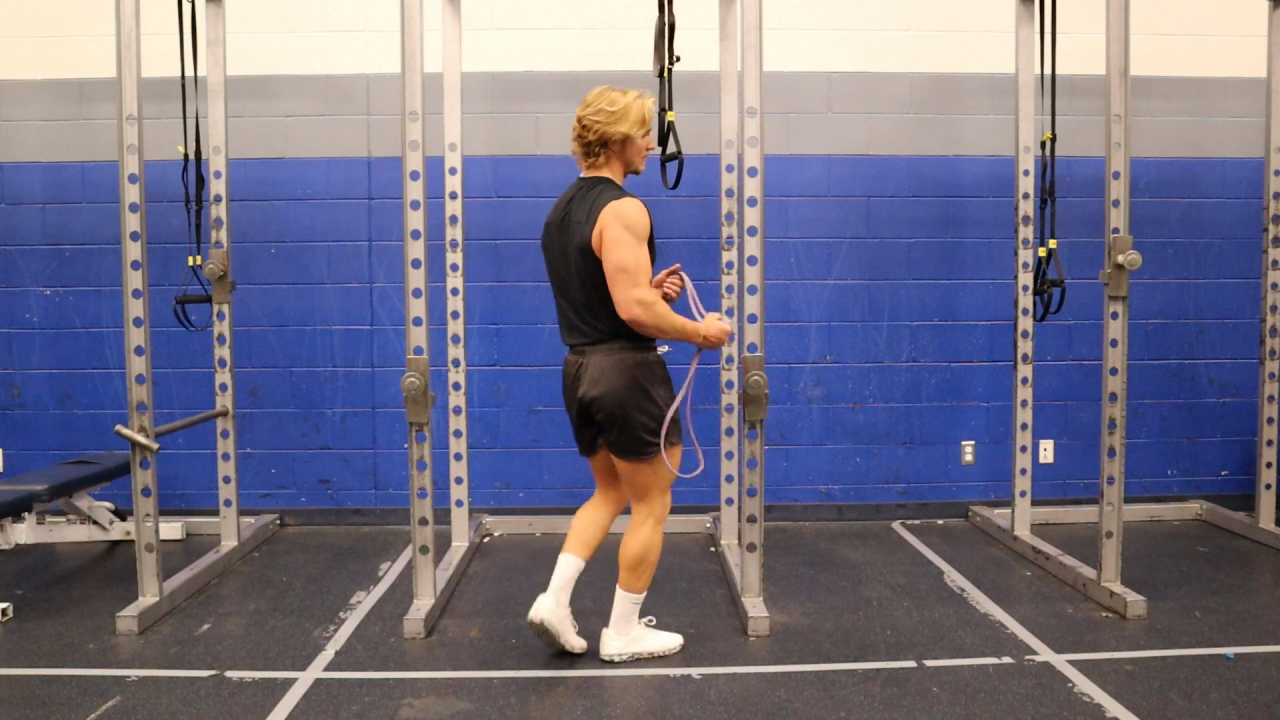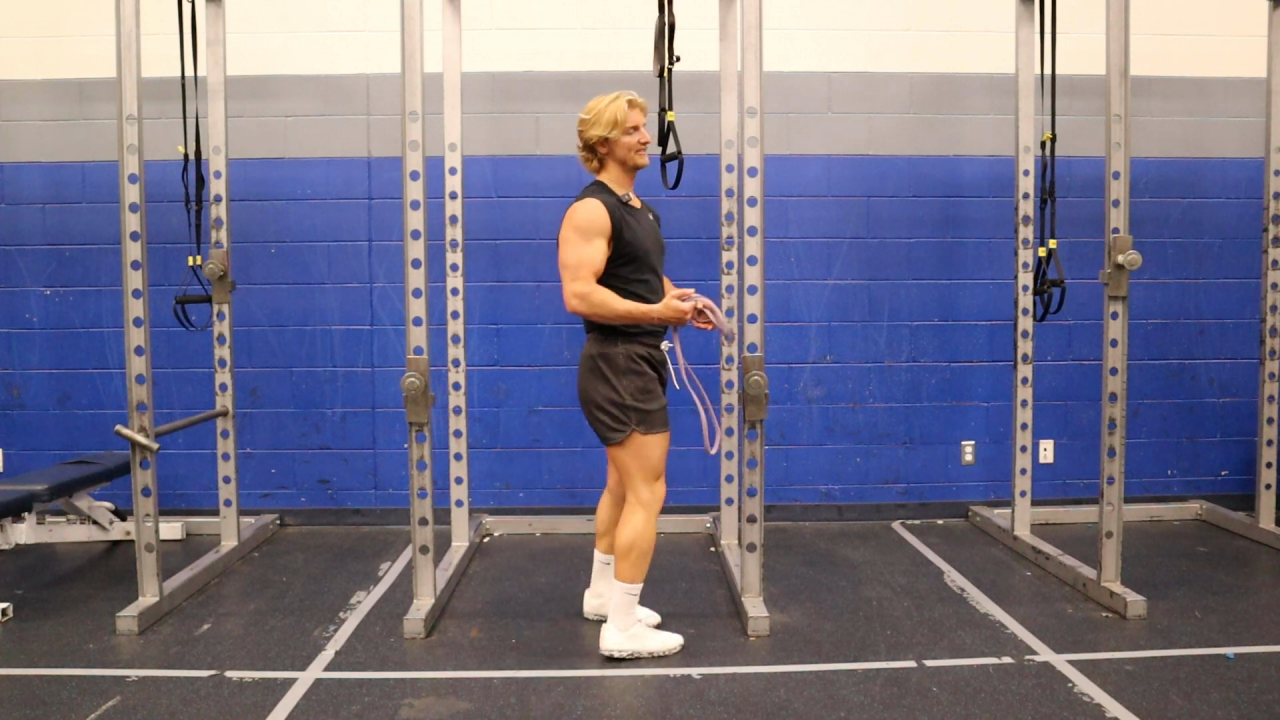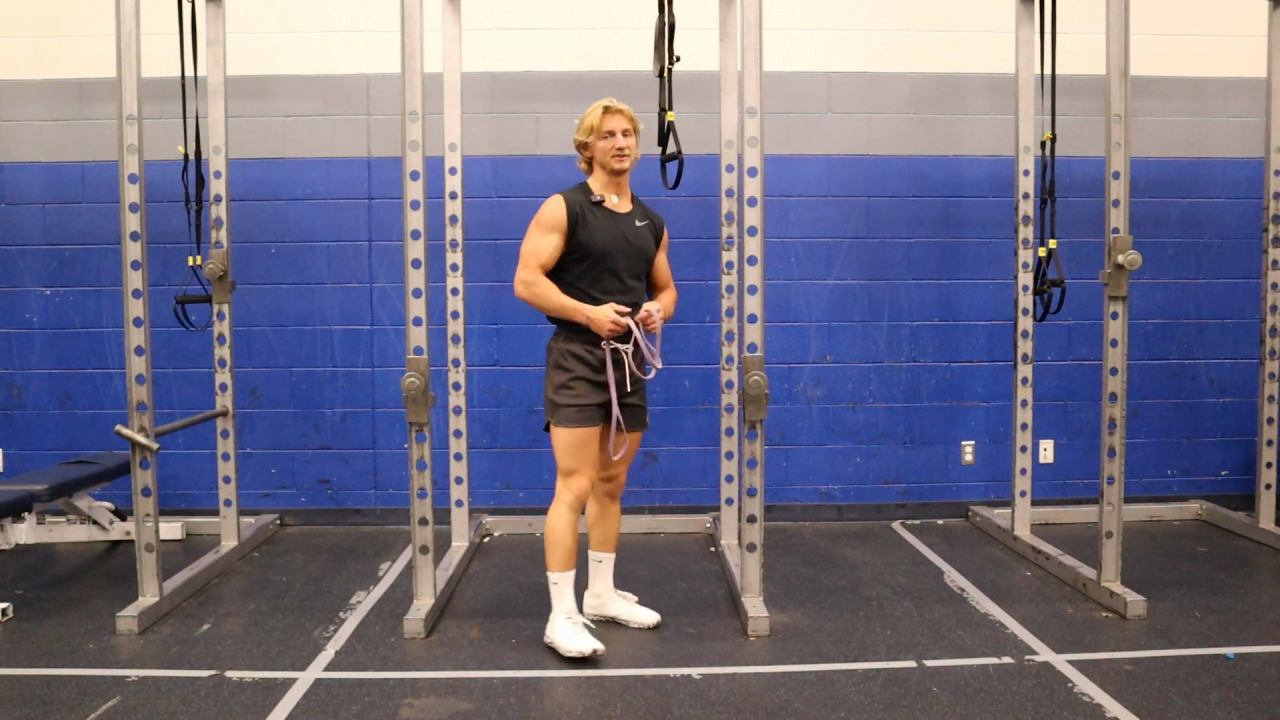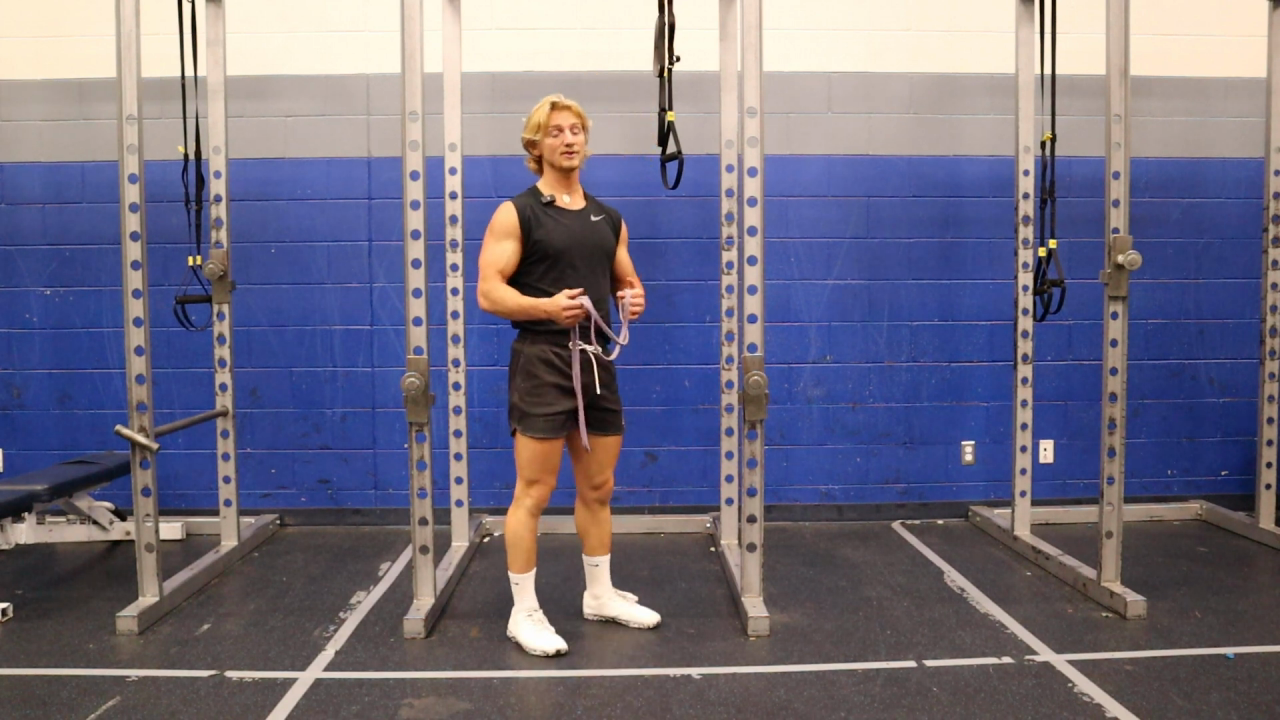
dt=0.5s
person 1, frame 1
left shoulder: (562, 210)
right shoulder: (622, 210)
right elbow: (636, 310)
left wrist: (650, 287)
right wrist: (701, 332)
left hip: (581, 370)
right hip: (628, 372)
left knee: (610, 495)
right knee: (651, 506)
left ankle: (555, 599)
right ankle: (623, 633)
person 1, frame 2
left shoulder: (642, 211)
right shoulder: (591, 210)
right elbow: (579, 295)
left wrist: (685, 301)
right wrist: (659, 312)
left hip: (641, 362)
right hip: (617, 363)
left knee: (624, 487)
right knee: (647, 494)
left ankle: (602, 592)
right ankle: (623, 630)
person 1, frame 3
left shoulder: (651, 221)
right shoulder: (563, 207)
left elbow: (663, 287)
right elbow: (527, 280)
left wrist: (657, 310)
right wrist: (588, 313)
left hip: (628, 361)
right hip: (577, 358)
left knee: (611, 485)
right knee: (575, 489)
left ankle: (602, 592)
right ankle: (562, 614)
person 1, frame 4
left shoulder: (608, 219)
right shoulder: (516, 213)
left elbow: (626, 284)
right elbow: (488, 292)
left wrist: (633, 300)
right wrist: (548, 307)
left hip: (597, 362)
right hip: (542, 362)
left knee: (598, 489)
right knee: (534, 493)
left ankle: (601, 593)
right ankle: (525, 612)
